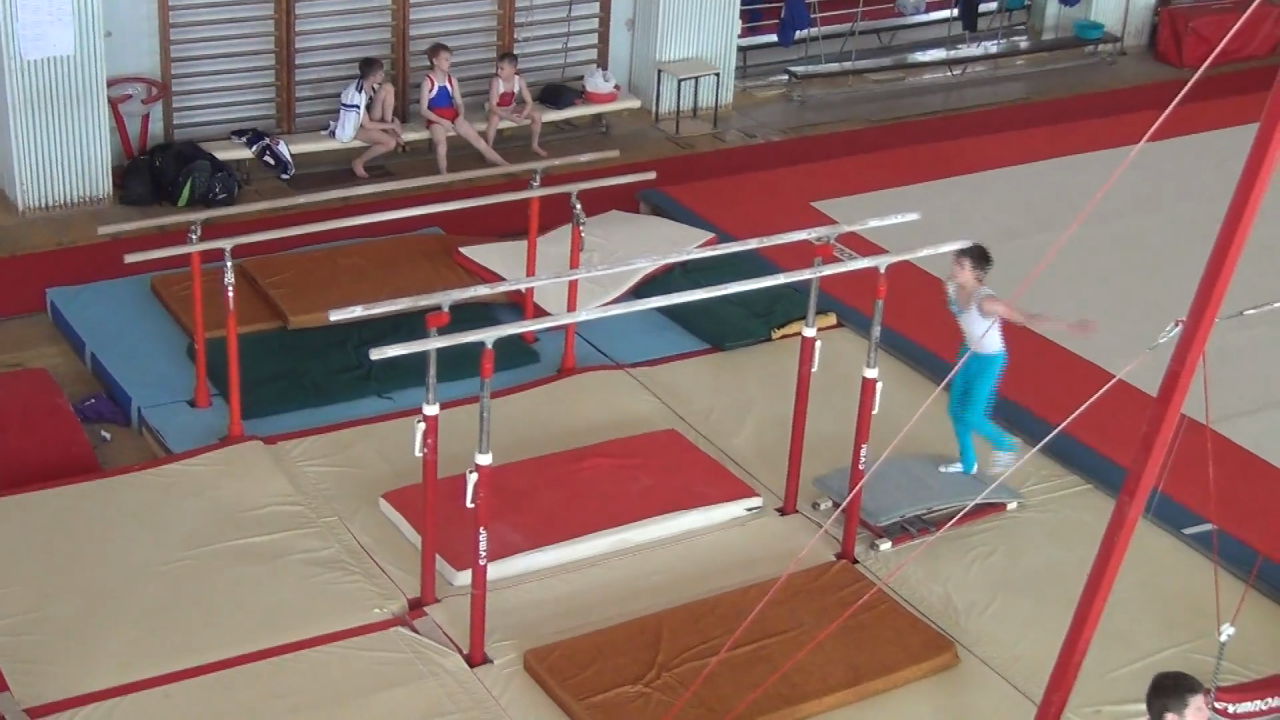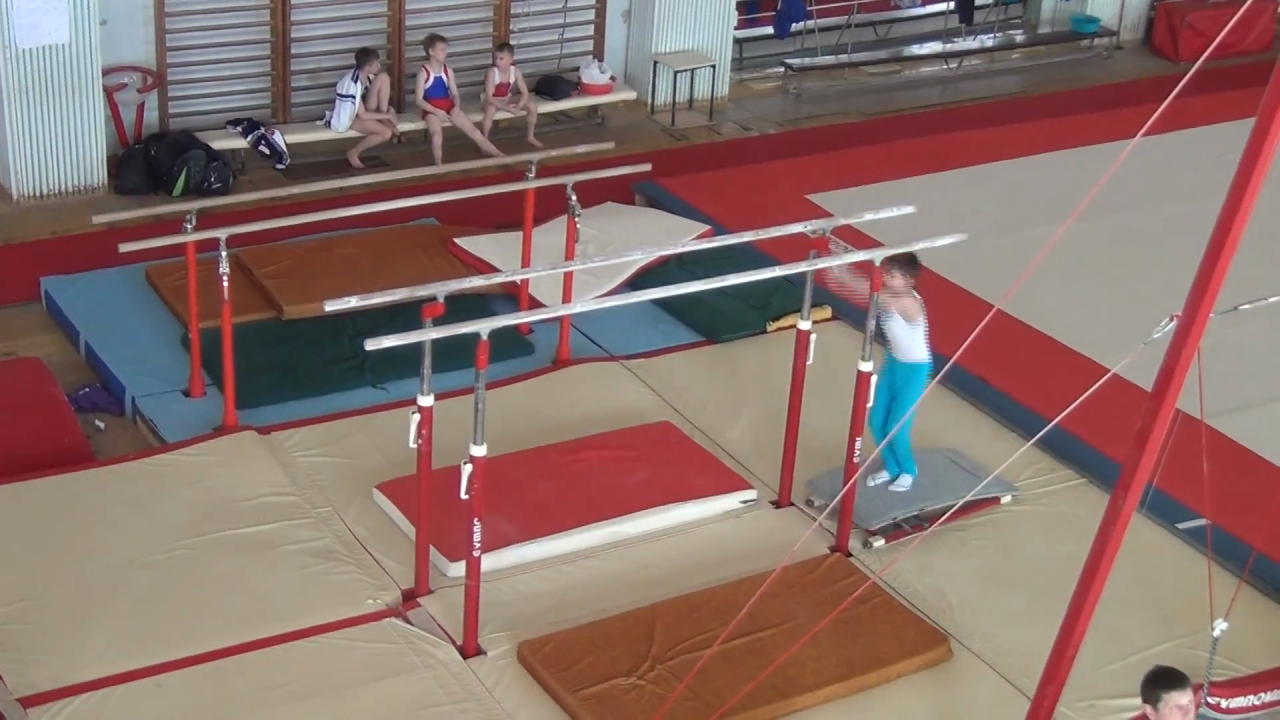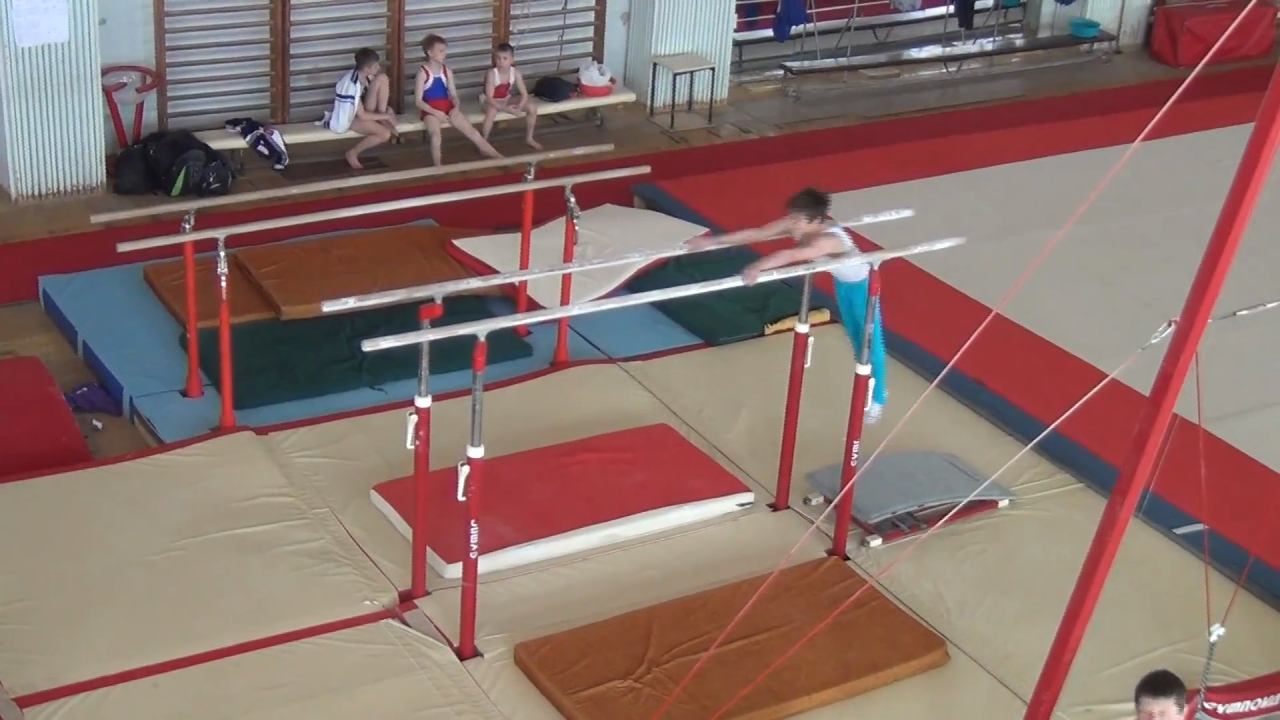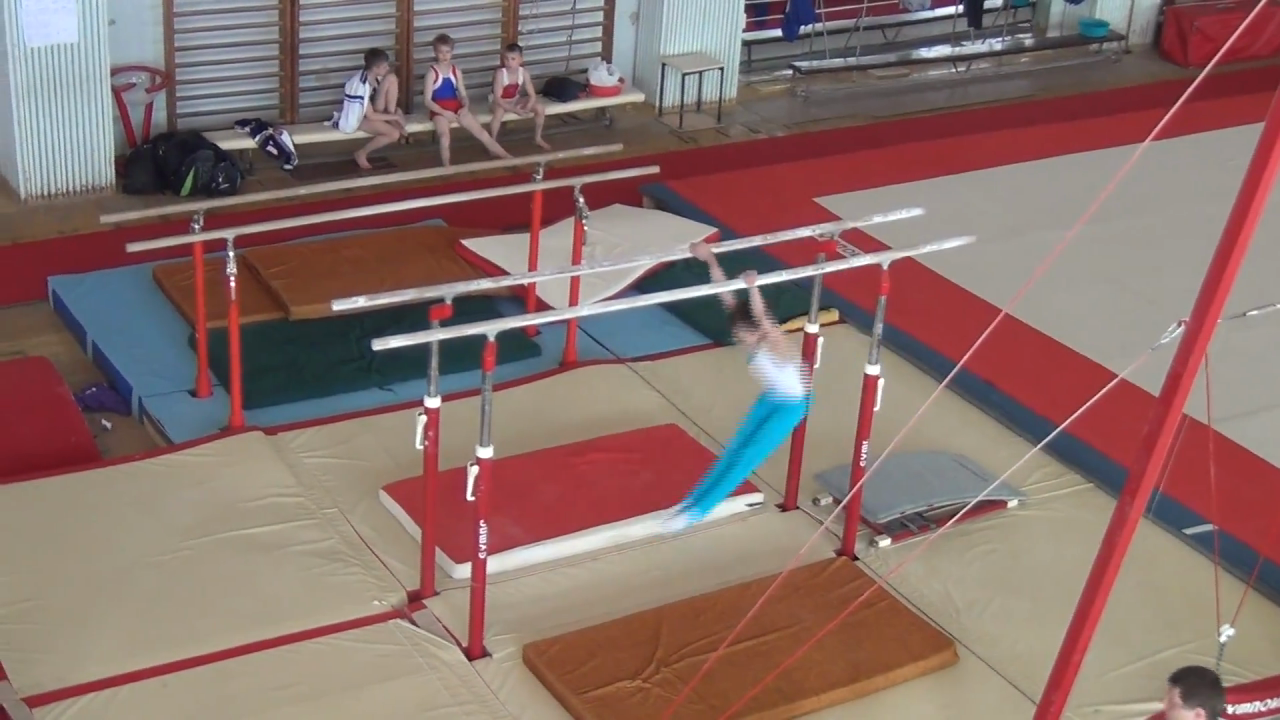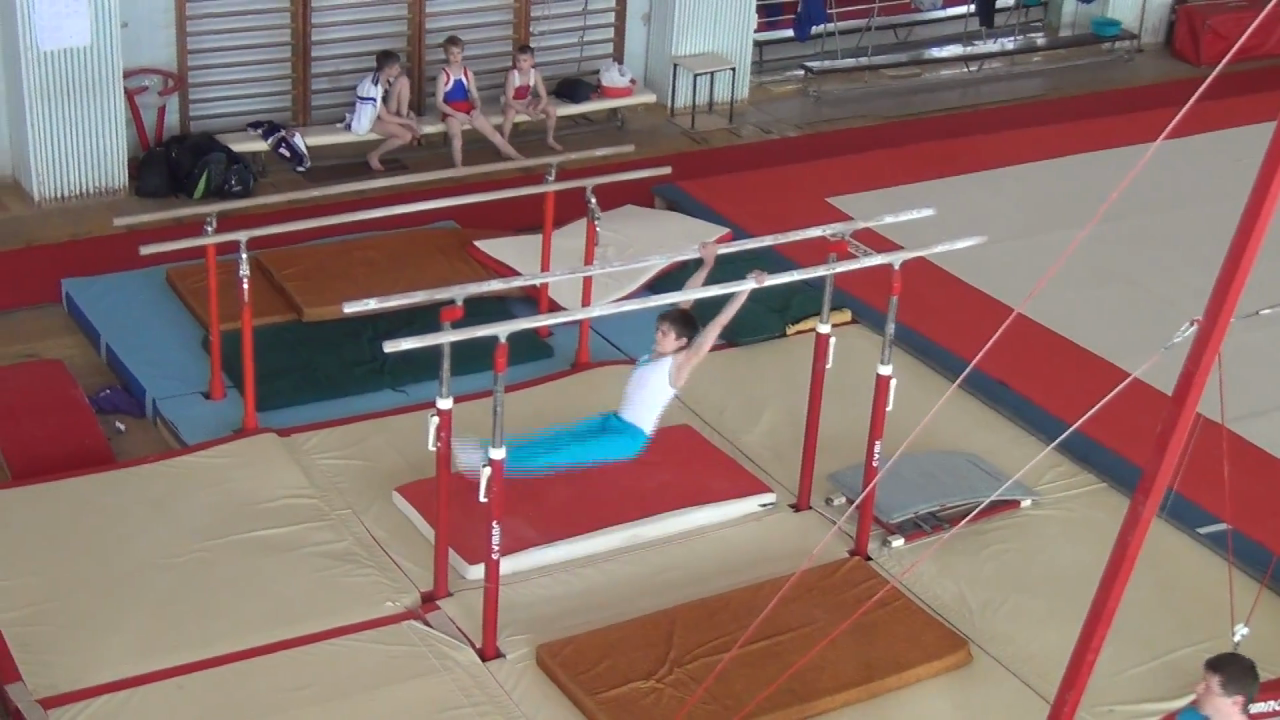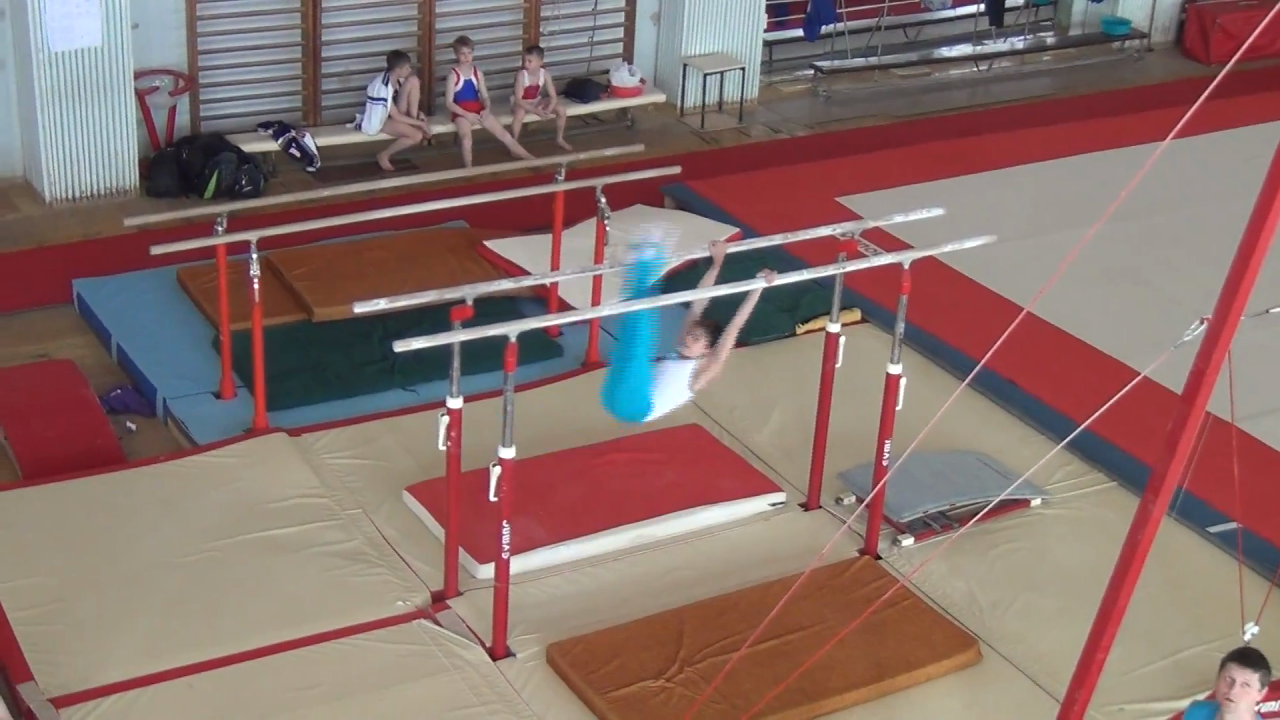
dt=0.4s
person 1, frame 1
left shoulder: (986, 302)
right shoulder: (952, 286)
left elbow: (1025, 318)
left wrist: (1069, 325)
left hip: (989, 359)
right hip: (969, 353)
left knee: (973, 418)
right knee: (955, 410)
left ankle: (1006, 446)
right ankle: (967, 461)
person 1, frame 2
left shoulder: (908, 302)
right shoulder: (885, 292)
left elbow: (880, 296)
left hip: (915, 369)
right hip: (894, 364)
left knee: (896, 430)
right knee: (875, 421)
left ankle: (907, 472)
right ankle: (891, 468)
person 1, frame 3
left shoulder: (827, 240)
right shoulder: (798, 226)
left elbow: (792, 255)
right elbow: (756, 234)
left wrist: (760, 265)
right wrist: (714, 240)
left hip: (861, 283)
right hip: (842, 282)
left knee: (870, 341)
right knee: (857, 340)
left ankle: (875, 397)
right ankle: (871, 391)
person 1, frame 4
left shoulder: (772, 344)
right shoulder: (751, 336)
left elbow: (763, 320)
right elbow: (727, 296)
left wrist: (752, 288)
right wrist: (709, 261)
left hip: (791, 404)
right hip: (770, 401)
left knee: (747, 455)
right knee: (733, 453)
left ankle: (696, 508)
right ankle: (692, 506)
person 1, frame 5
left shoulder: (681, 366)
right shoulder: (660, 354)
left elbow: (714, 327)
right elbow: (682, 306)
left wrist: (745, 290)
right wrist: (705, 266)
left hip: (630, 438)
right hip: (614, 421)
left knee: (566, 451)
right knee: (553, 438)
left ankle: (491, 459)
right ankle: (485, 452)
person 1, frame 6
left shoulder: (706, 370)
right shoulder: (678, 356)
left elbow: (732, 331)
right elbow: (697, 306)
left wrist: (759, 289)
right wrist: (716, 265)
left hip: (636, 406)
right hip: (616, 396)
